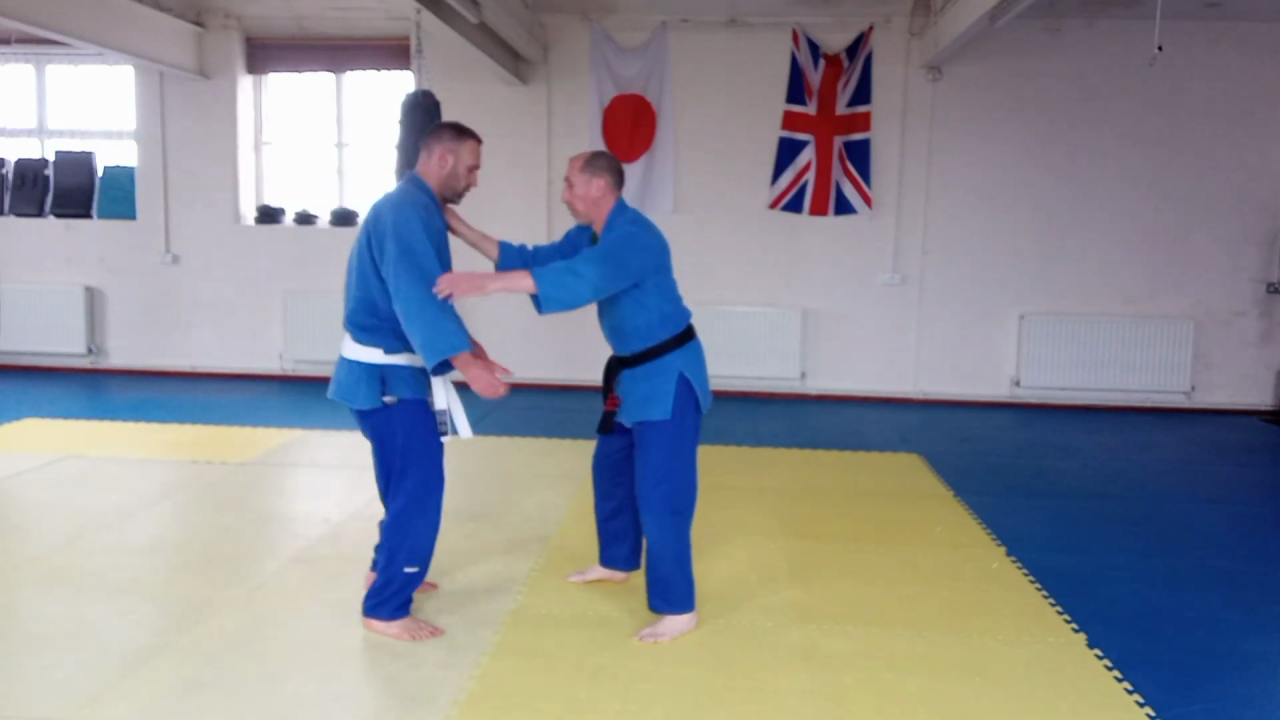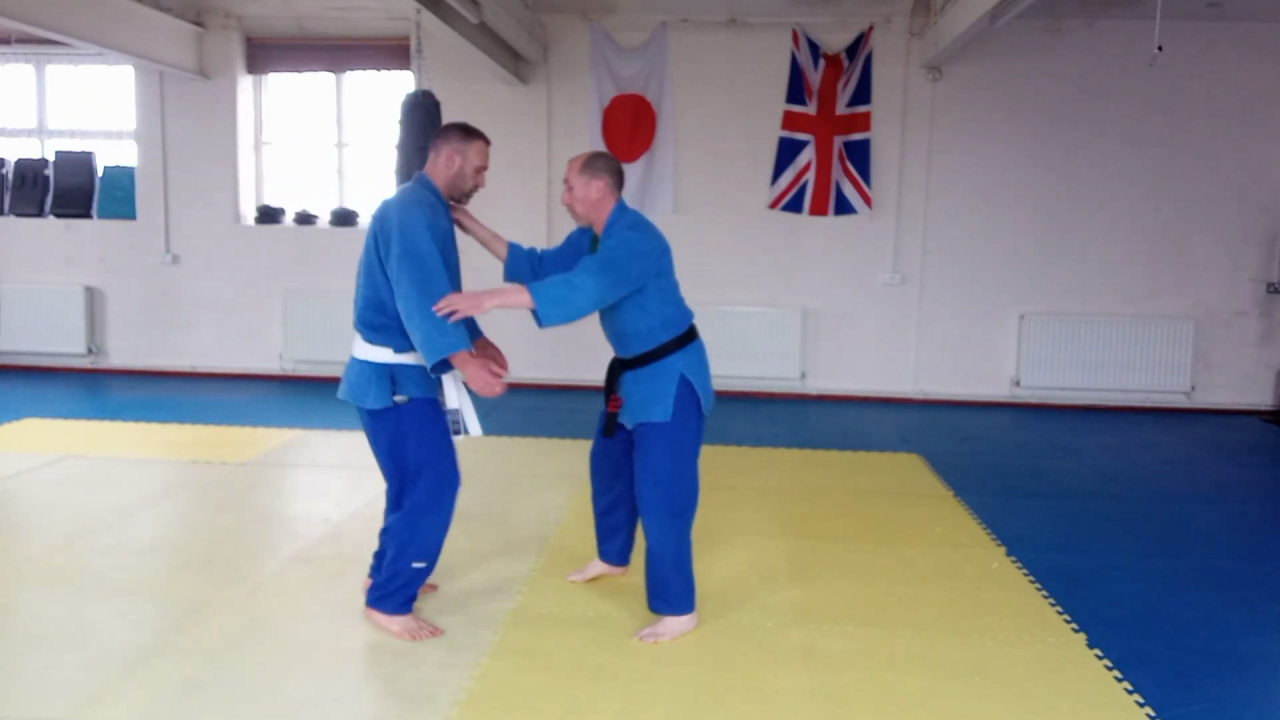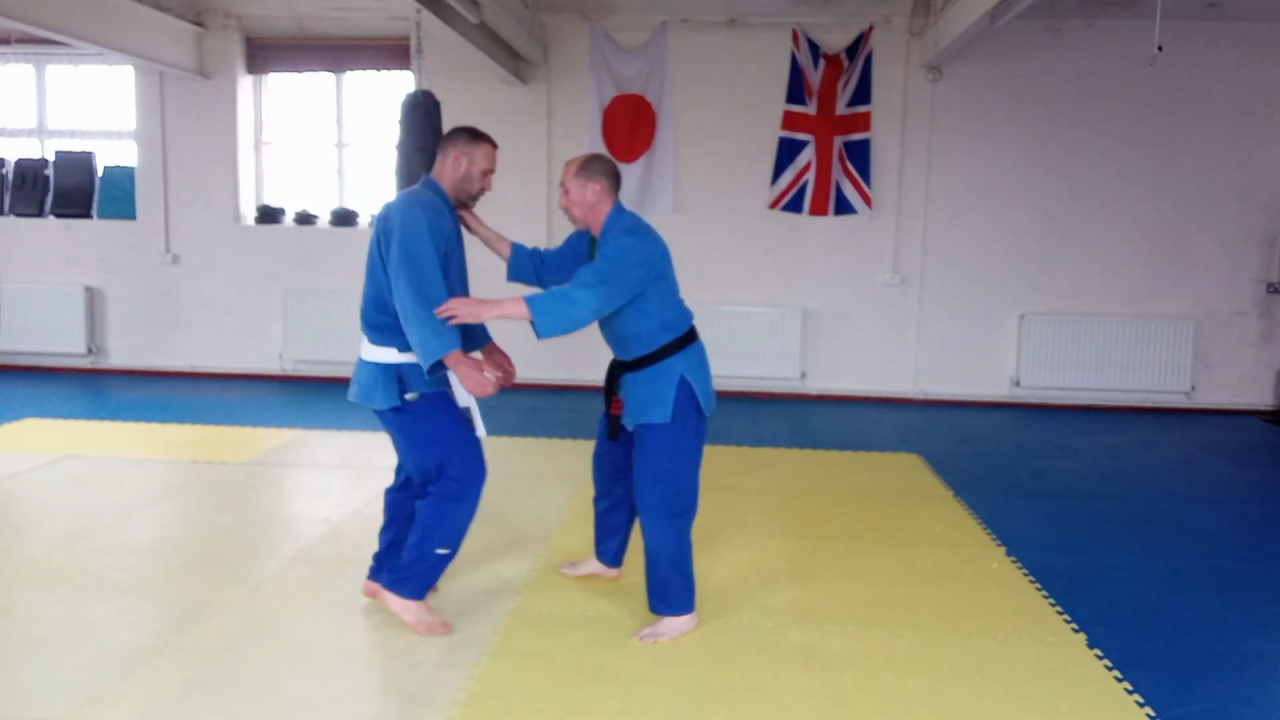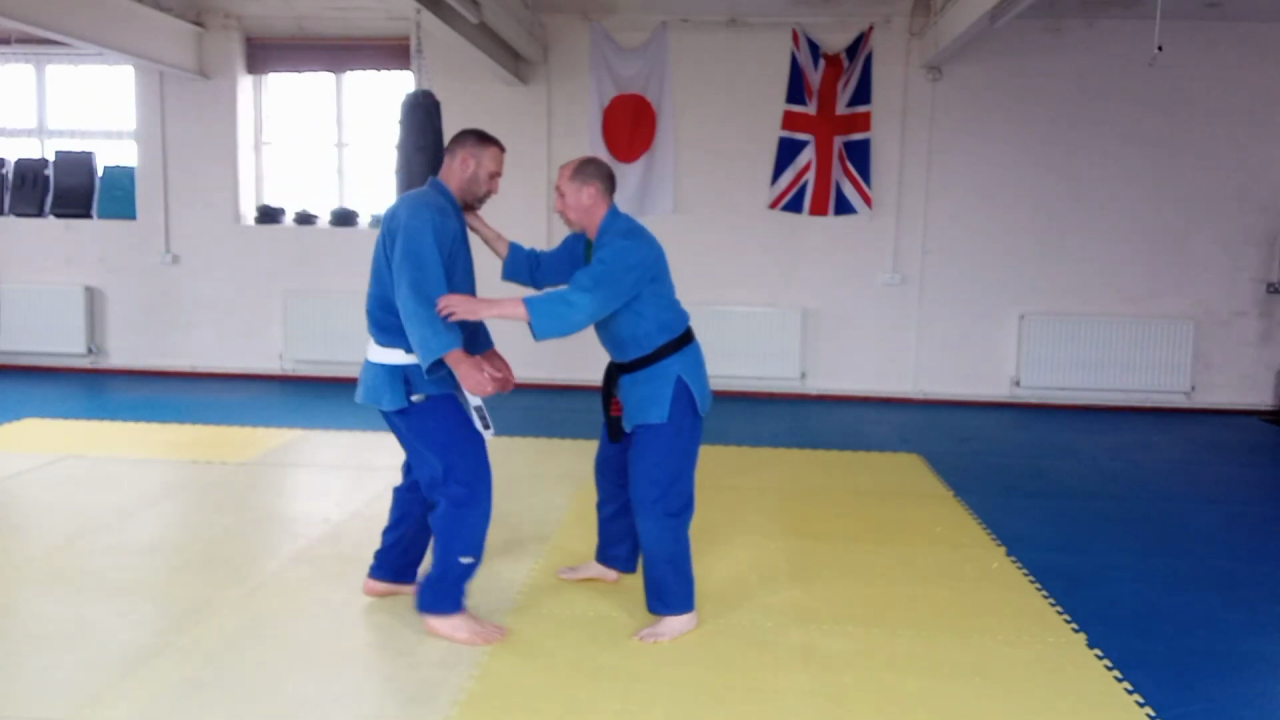
dt=0.1s
person 1, frame 1
left shoulder: (413, 209)
right shoulder: (407, 213)
left elbow: (427, 295)
right elbow: (418, 300)
left wrist: (468, 345)
right wrist: (469, 364)
left hip: (385, 368)
right hip: (385, 373)
left knee: (411, 474)
right knee: (417, 484)
left ankle: (388, 570)
right ankle: (386, 608)
person 1, frame 2
left shoulder: (428, 210)
right shoulder: (413, 211)
left elbow: (440, 296)
right elbow: (421, 299)
left wrist: (479, 342)
right wrist: (466, 362)
left hip: (399, 369)
right hip: (394, 373)
left knee: (413, 476)
right knee: (434, 482)
left ankle: (388, 579)
right ankle: (387, 600)
person 1, frame 3
left shoulder: (434, 213)
right shoulder: (416, 213)
left elbow: (449, 298)
right elbow: (417, 299)
left wrist: (487, 347)
right wrist: (461, 363)
left hip: (406, 369)
right hip: (402, 373)
left knee: (421, 475)
right knee: (461, 471)
left ankle: (386, 573)
right ankle: (404, 584)
person 1, frame 4
left shoulder: (441, 215)
right shoulder: (421, 212)
left elbow: (456, 300)
right elbow: (418, 299)
left wrist: (486, 351)
right wrist: (462, 362)
left hip: (410, 370)
right hip: (408, 374)
left knee: (427, 477)
right knee: (466, 479)
left ankle: (390, 572)
right ankle: (444, 605)
person 2, frame 1
left shoulder: (634, 235)
right shoulder: (589, 234)
left elbow: (578, 279)
right elbow: (536, 259)
left wrist: (488, 283)
right wrist: (462, 230)
left hip: (668, 375)
right hip: (635, 372)
left knee: (661, 492)
right knee: (612, 470)
left ankle: (678, 609)
right ankle: (616, 562)
person 2, frame 2
left shoulder: (634, 238)
right shoulder: (592, 236)
left elbow: (578, 289)
right elbow: (540, 266)
left wrist: (489, 299)
right wrist: (473, 228)
left hip: (671, 376)
right hip: (637, 374)
left knee: (660, 493)
right knee: (609, 464)
left ankle: (678, 610)
right ankle: (611, 558)
person 2, frame 3
left shoulder: (632, 243)
right shoulder: (591, 239)
left elbow: (578, 301)
right elbow: (543, 266)
left wrist: (490, 309)
right wrist: (478, 228)
left hip: (671, 378)
right hip: (638, 375)
left knee: (659, 494)
right knee: (612, 466)
left ankle: (677, 610)
right ankle: (607, 558)
person 2, frame 4
left shoulder: (627, 246)
right shoulder: (587, 242)
left elbow: (576, 306)
right elbow: (537, 268)
left wrist: (488, 308)
right wrist: (478, 226)
left hip: (668, 379)
right hip: (635, 376)
left knee: (656, 493)
right knee: (614, 473)
left ankle: (678, 610)
right ankle: (613, 561)
